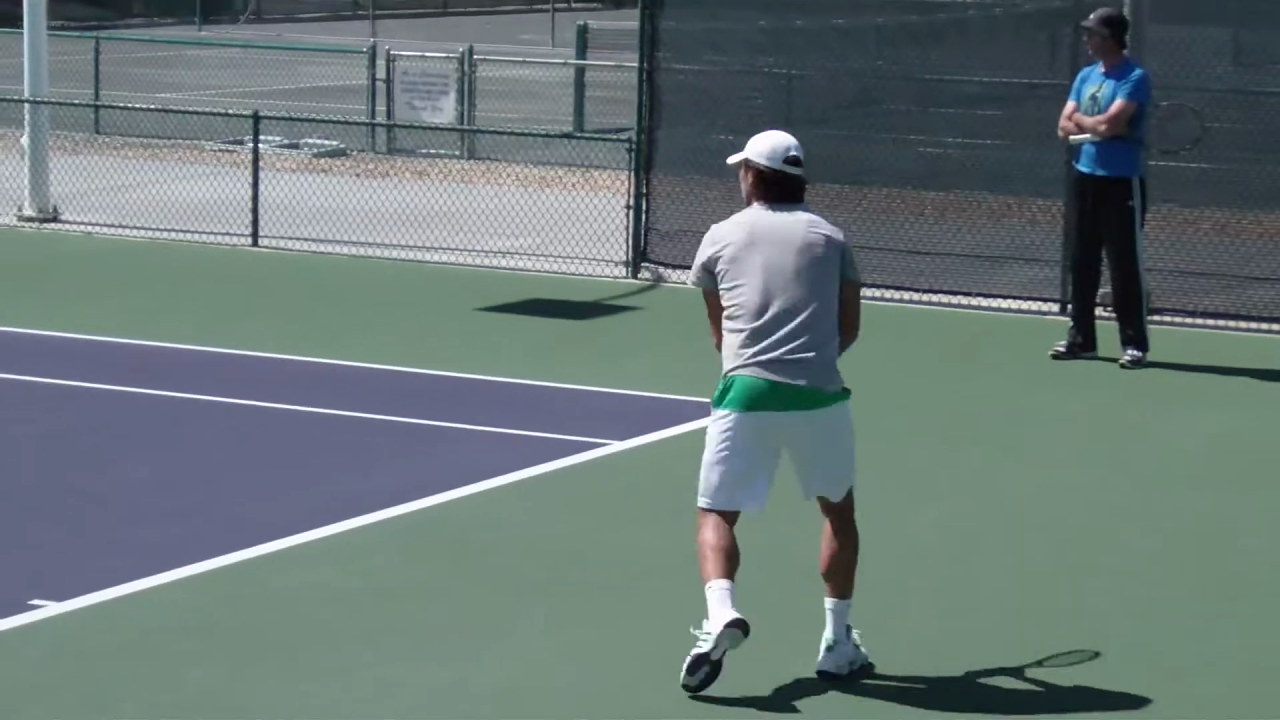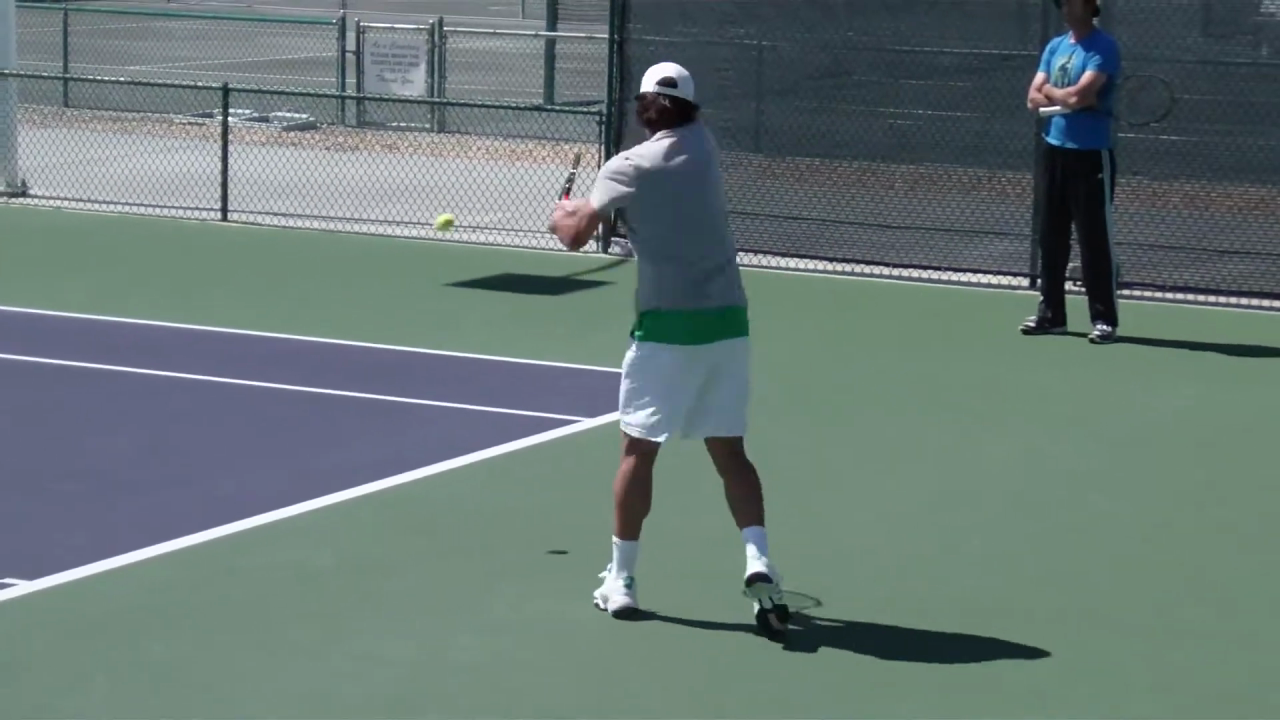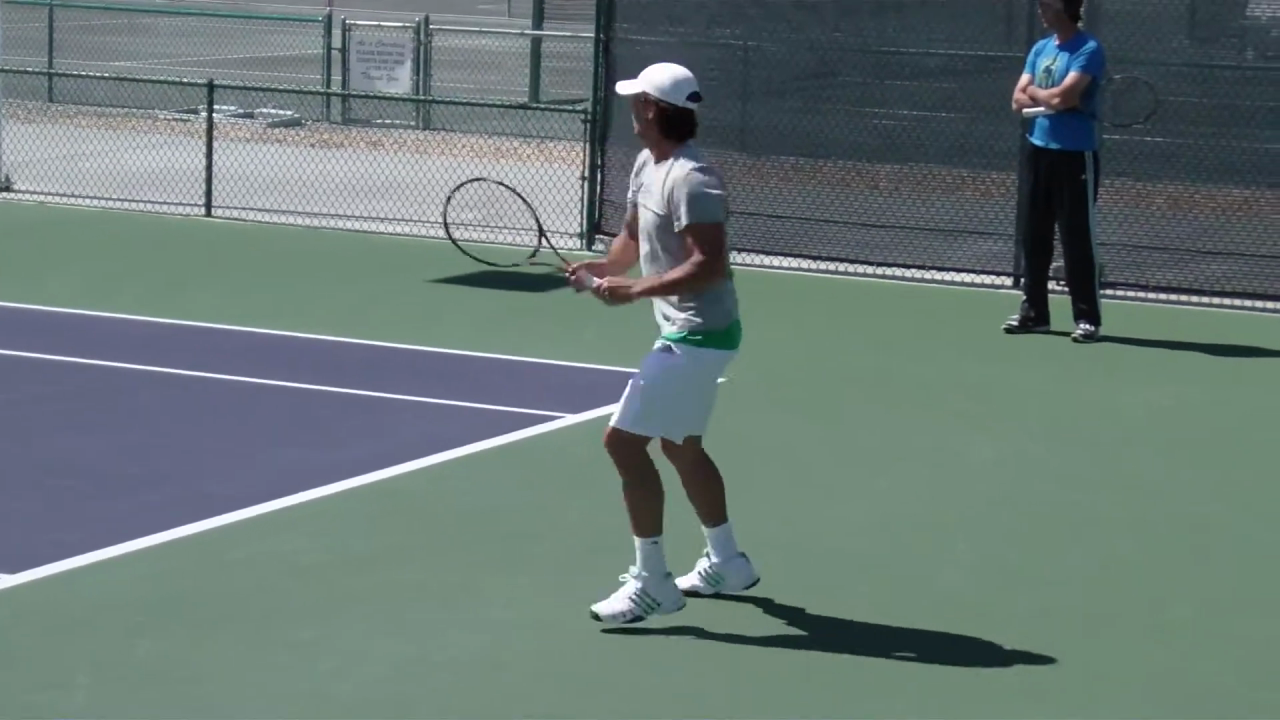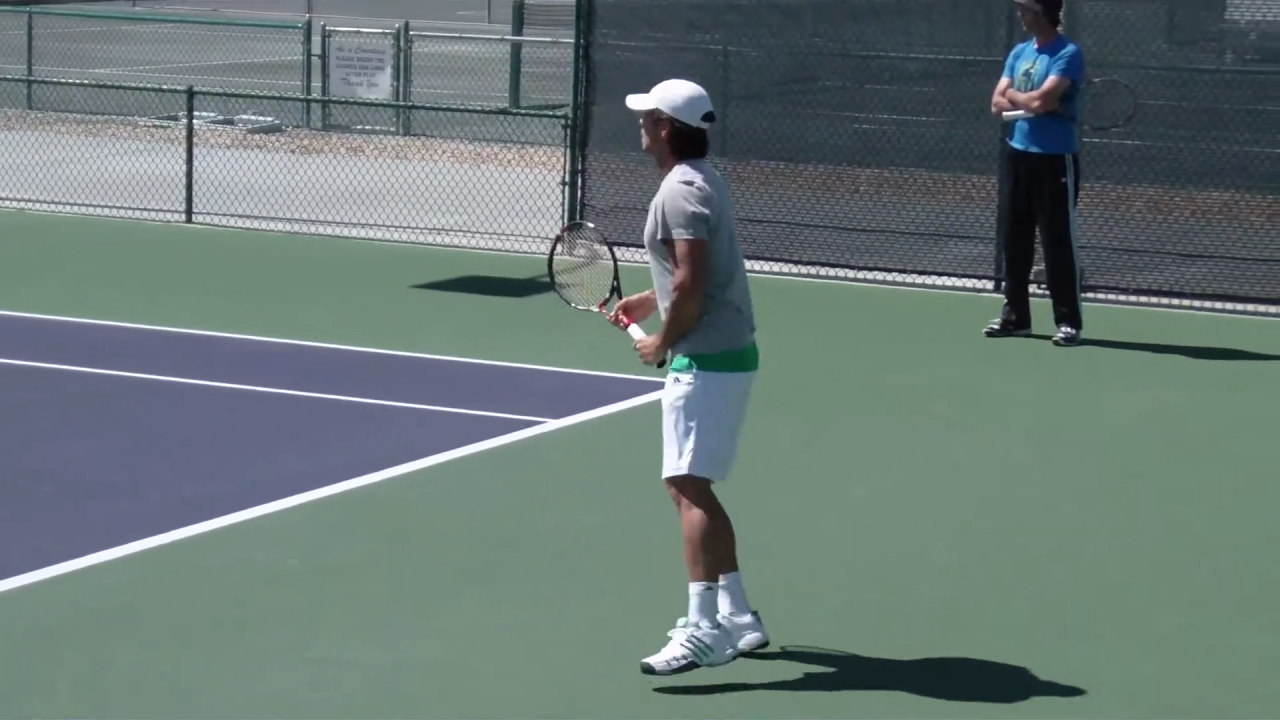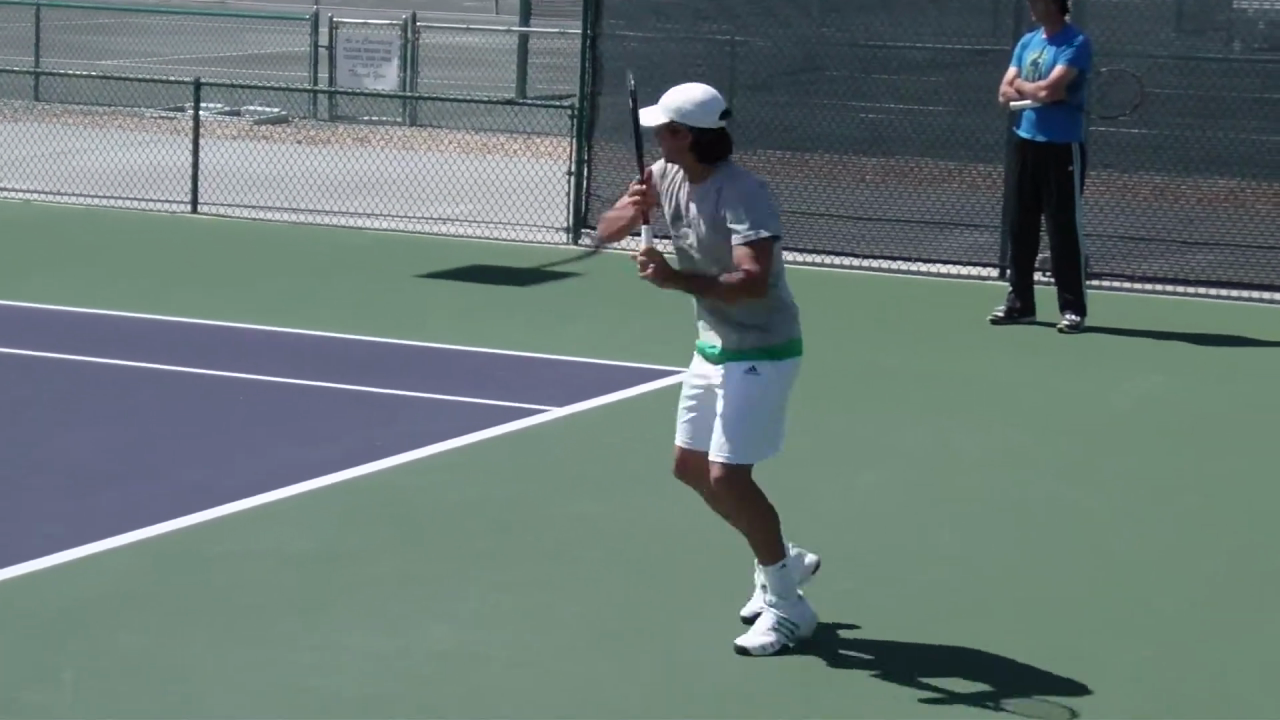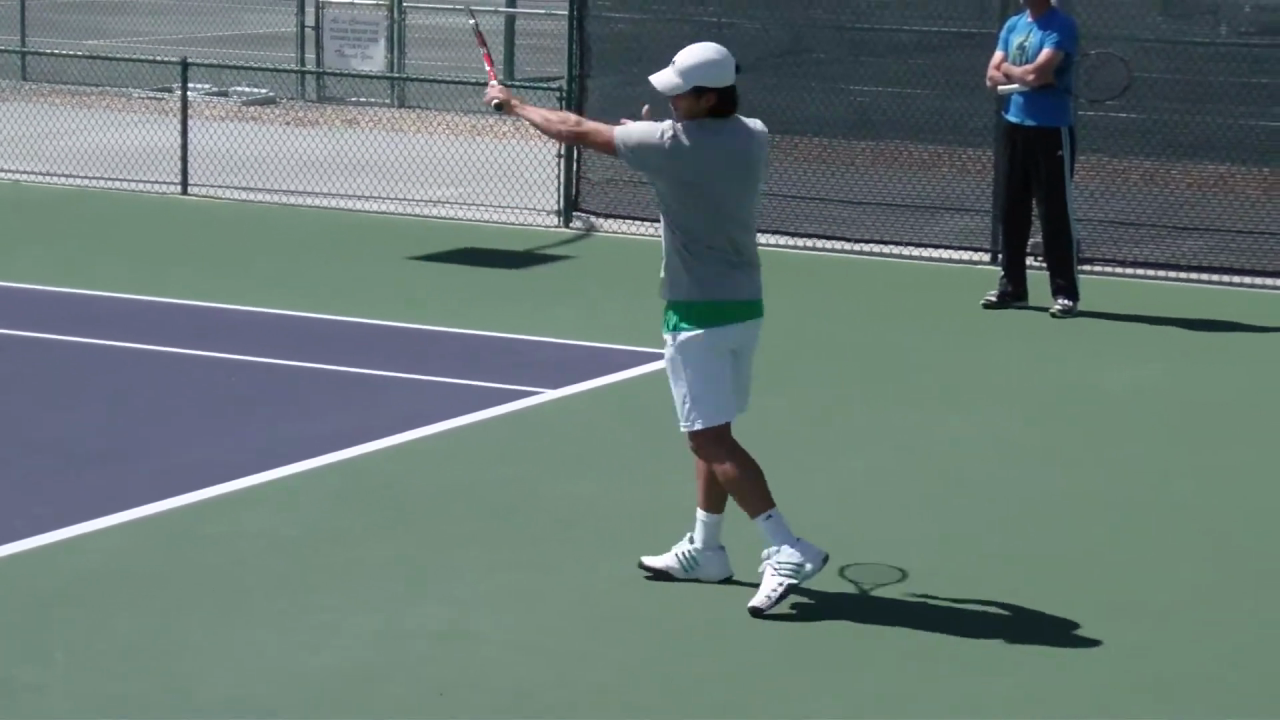
dt=0.7s
person 1, frame 1
left shoulder: (718, 239)
right shoulder: (830, 235)
right elbow: (848, 327)
left hip: (747, 393)
right hip: (820, 395)
left knee: (713, 516)
right knee: (839, 512)
left ankle: (721, 617)
right ankle: (838, 643)
person 1, frame 2
left shoulder: (634, 167)
right shoulder: (699, 145)
left elbow: (574, 233)
left wrist: (561, 217)
right wrist: (585, 208)
left hip: (671, 331)
right hip: (730, 324)
left knee: (638, 452)
right knee: (730, 453)
left ankle: (621, 582)
right ankle: (758, 560)
person 1, frame 3
left shoulder: (693, 178)
right shoulder: (647, 164)
left elbow: (710, 267)
right elbow: (630, 242)
left wrist: (635, 290)
right wrist: (599, 267)
left hip: (699, 337)
right hip: (687, 334)
left knee: (622, 440)
right knee: (683, 446)
left ankle: (651, 580)
right ankle: (727, 561)
person 1, frame 4
left shoulder: (680, 190)
right shoulder: (704, 181)
left elbow: (692, 285)
left wrist: (661, 342)
right wrist: (643, 302)
left hip: (706, 361)
right hip: (733, 355)
left knee: (688, 489)
right knee: (699, 489)
left ankle: (704, 627)
right ankle: (736, 615)
person 1, frame 5
left shoulder: (745, 193)
right shoulder: (666, 176)
left elbow: (755, 282)
right elbow: (607, 231)
left wrist: (681, 281)
right wrist: (629, 208)
left hip: (761, 354)
right hip: (716, 349)
left knee: (727, 477)
right knee: (690, 466)
left ankle: (786, 605)
right ankle: (786, 563)
person 1, frame 6
left shoulder: (669, 141)
right shoulder: (755, 136)
left elbow: (577, 130)
left wrist: (512, 103)
left hip: (701, 314)
right hip: (746, 305)
left knee: (712, 439)
right knee: (709, 430)
left ankle: (788, 551)
right ankle: (703, 548)
person 2, frame 1
left shoulder: (1134, 78)
right shoulder: (1085, 76)
left elbow: (1108, 124)
right elbow: (1064, 127)
left wrist: (1080, 118)
right wrist: (1095, 127)
left hip: (1121, 183)
right hip: (1084, 178)
left knee: (1125, 266)
right knee: (1082, 262)
left ankle: (1135, 343)
right ankle: (1081, 338)
person 2, frame 2
left shoulder: (1104, 47)
right shoulder: (1054, 47)
left elbow: (1077, 95)
right elbow: (1034, 99)
left wrist: (1050, 90)
right wrist: (1067, 99)
left hip: (1091, 154)
right hip: (1053, 150)
left knee: (1095, 239)
right knee: (1050, 236)
left ankle: (1104, 318)
right ankle: (1051, 312)
person 2, frame 3
left shoulder: (1089, 50)
right shoulder: (1040, 48)
left elbow: (1061, 97)
right elbow: (1018, 100)
left wrist: (1034, 90)
right wrist: (1049, 99)
left hip: (1074, 155)
right hip: (1038, 150)
left knee: (1077, 239)
right knee: (1033, 235)
left ankle: (1087, 317)
right ankle: (1034, 311)
person 2, frame 4
left shoulder: (1068, 53)
right shoulder: (1019, 52)
left elbow: (1040, 100)
right elbow: (997, 103)
left wrist: (1014, 94)
right wrist: (1031, 103)
left hip: (1055, 159)
right hip: (1018, 154)
left knee: (1059, 242)
right knee: (1014, 238)
left ankle: (1068, 320)
right ankle: (1015, 314)
person 2, frame 5
left shoulder: (1076, 43)
right shoulder: (1027, 41)
left elbow: (1048, 90)
right elbow: (1005, 93)
left wrist: (1022, 84)
right wrist: (1036, 92)
left hip: (1061, 148)
right hip: (1025, 143)
left knee: (1064, 230)
right knee: (1019, 226)
left ankle: (1073, 307)
right ankle: (1020, 301)
person 2, frame 6
left shoulder: (1061, 26)
left elbow: (1035, 73)
right elbow: (992, 77)
left wrist: (1008, 68)
right wrist: (1023, 75)
left hip: (1050, 131)
right hip: (1013, 126)
left knee: (1055, 214)
right knee: (1011, 210)
left ankle: (1065, 292)
right ankle: (1012, 286)
